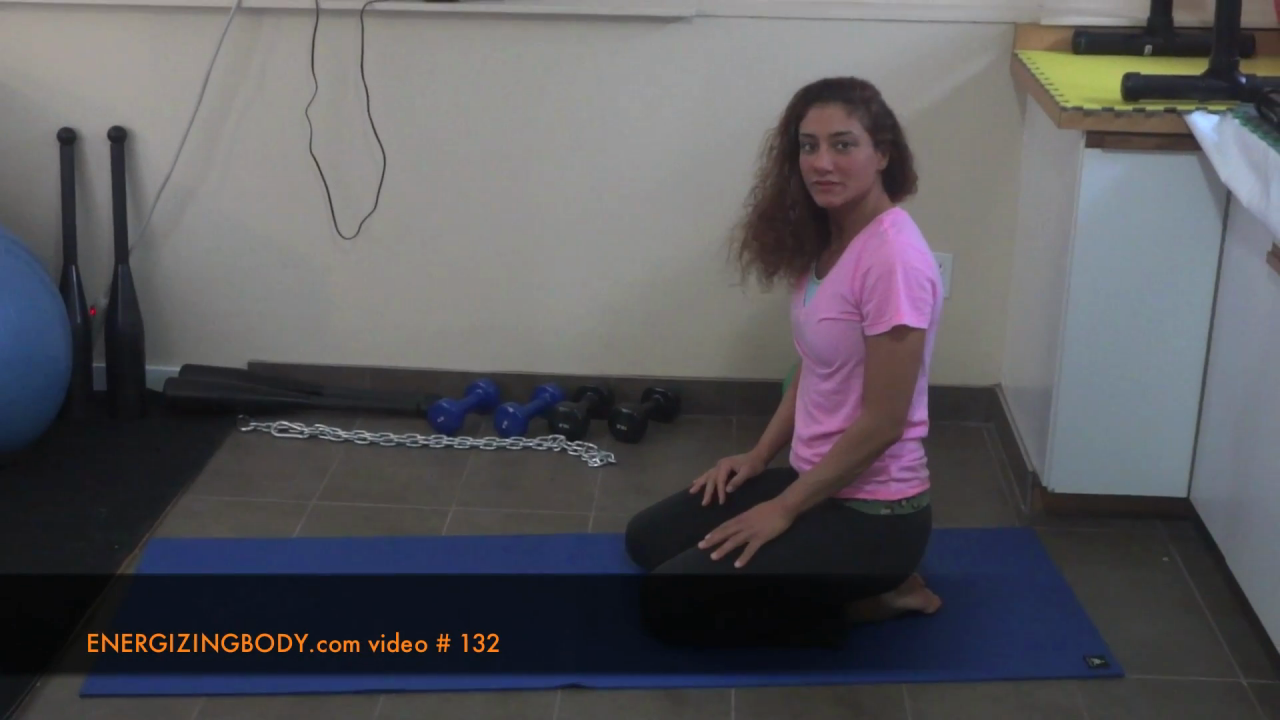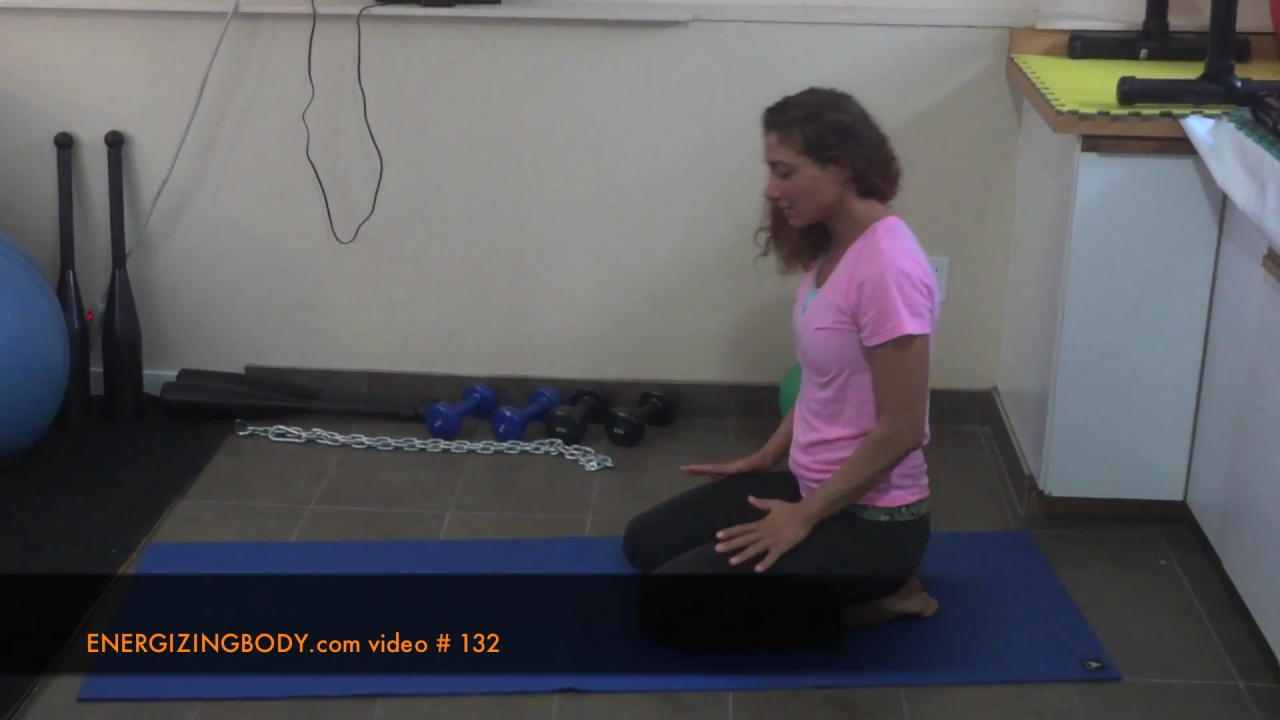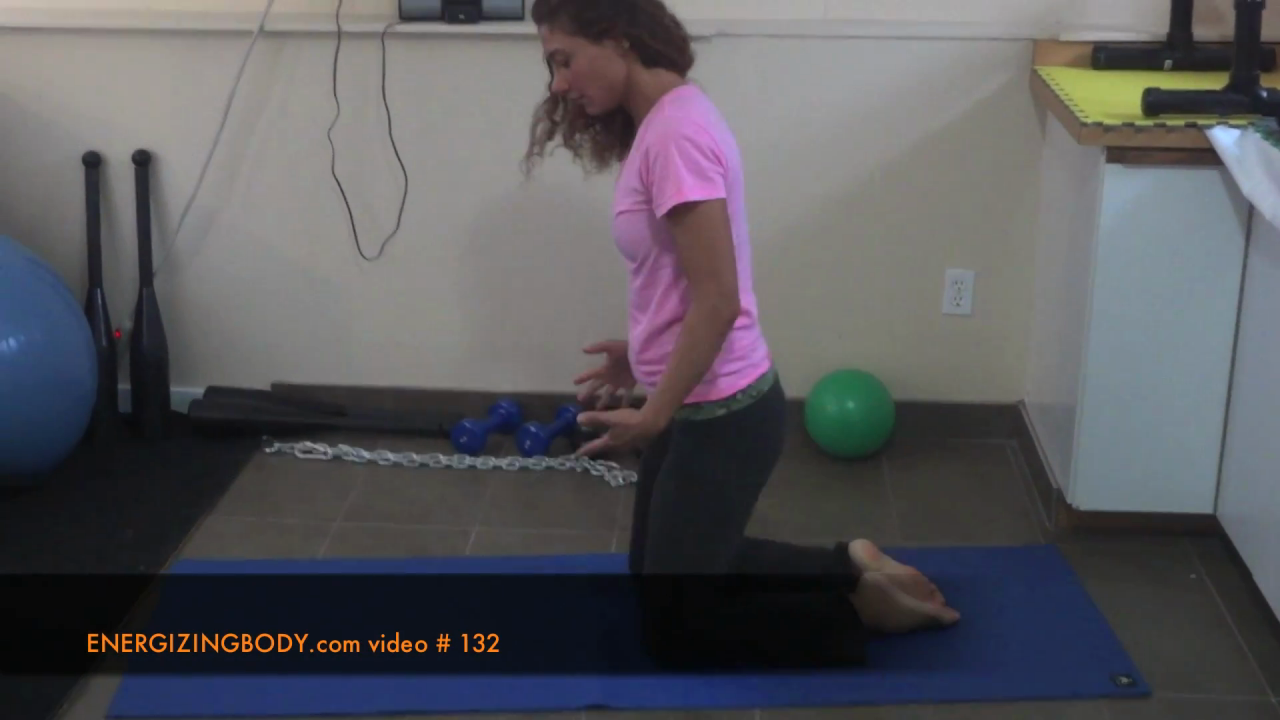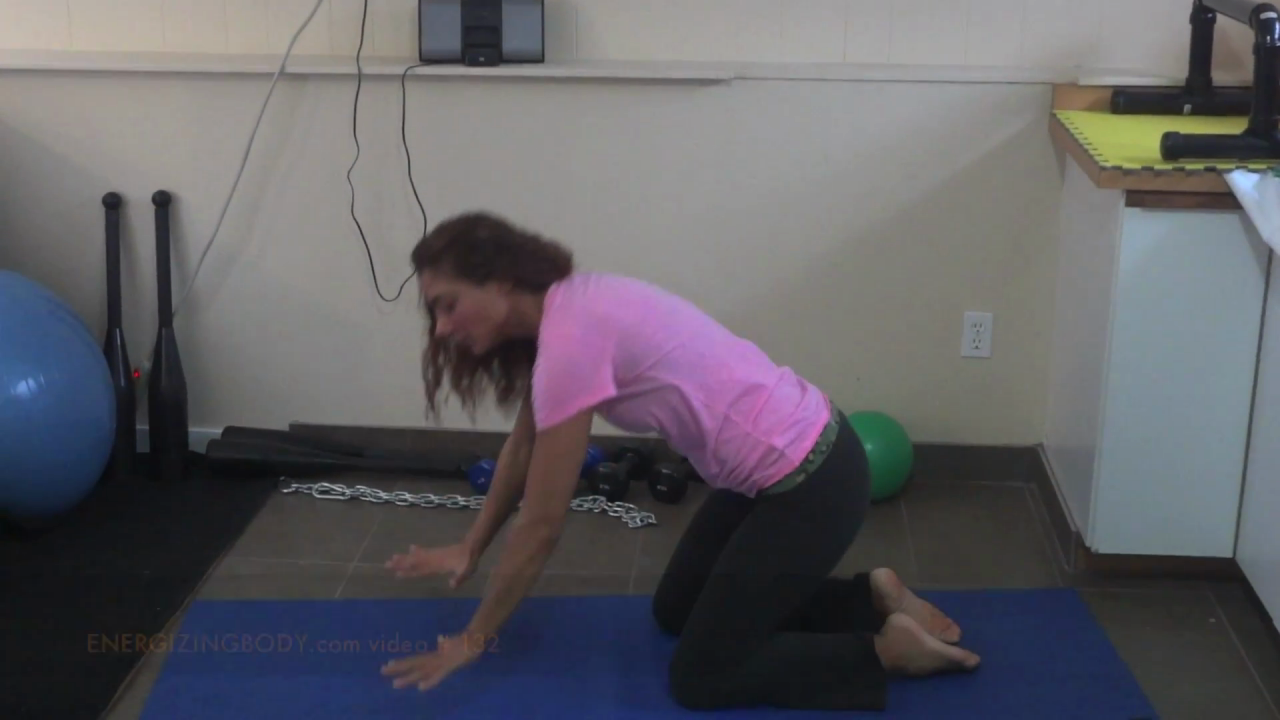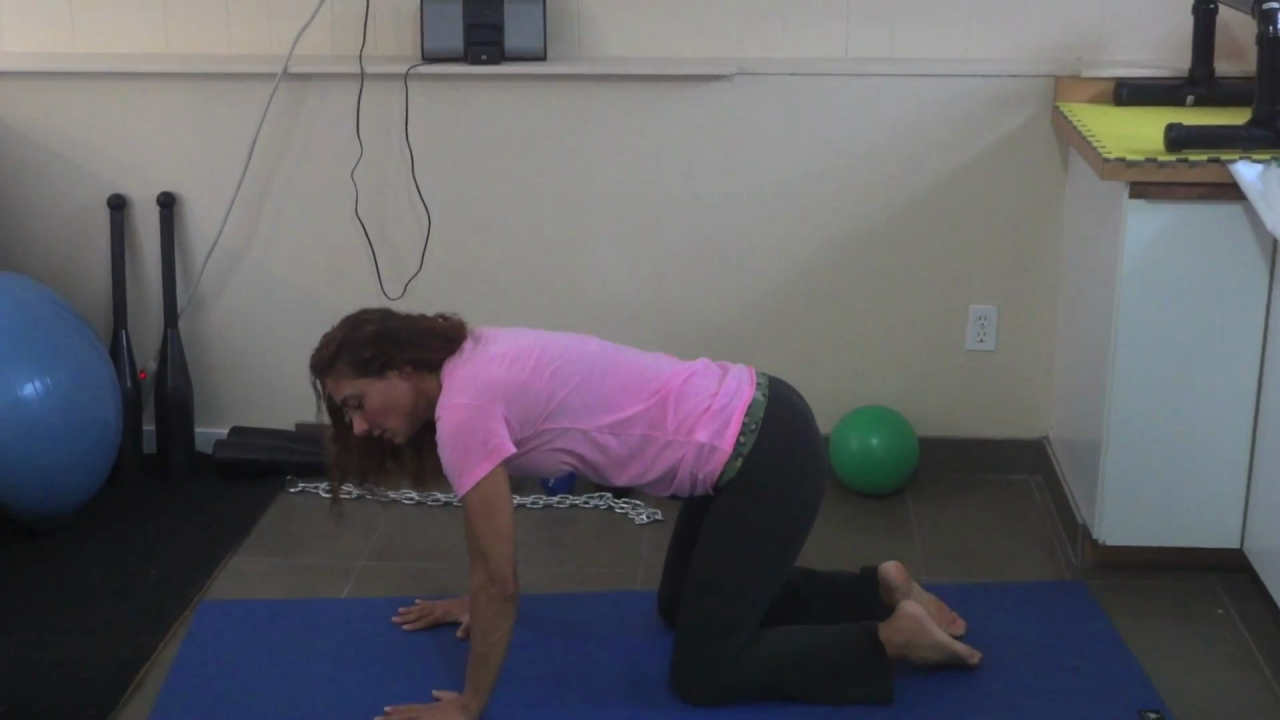
dt=1s
person 1, frame 1
left shoulder: (893, 259)
right shoulder: (826, 240)
left elbow: (883, 423)
left wrist: (785, 509)
right wrist: (758, 457)
left hip: (873, 512)
right hip: (821, 479)
left knee: (670, 604)
right knee: (648, 539)
left ankle: (873, 596)
right ankle: (858, 581)
person 1, frame 2
left shoulder: (887, 268)
right shoulder: (833, 247)
left elbow: (902, 432)
left wrist: (805, 518)
right wrist: (766, 457)
left hip: (871, 518)
right hip: (815, 484)
left knee: (668, 606)
right knee: (645, 542)
left ankle: (867, 595)
right ankle: (843, 581)
person 1, frame 3
left shoulder: (676, 135)
right shoulder: (664, 122)
left elbow: (717, 303)
left wrist: (654, 413)
right wrist: (640, 353)
left hip: (718, 413)
right hip: (696, 401)
left knee: (676, 632)
right knee: (657, 570)
left ankle: (860, 606)
right ankle: (849, 565)
person 1, frame 4
left shoulder: (571, 338)
right shoulder: (567, 308)
left elbow: (543, 522)
right elbow: (523, 446)
left wrist: (471, 642)
right wrist: (468, 550)
left hip: (810, 483)
right hip: (778, 465)
left knee: (700, 678)
right knee: (674, 612)
left ankle: (887, 647)
right ankle: (868, 598)
person 1, frame 5
left shoulder: (462, 411)
right shoulder: (472, 362)
left elbow: (499, 582)
right wrist: (476, 603)
left hip: (765, 459)
right hip: (750, 421)
right knee: (680, 608)
left ankle: (893, 636)
right ankle: (879, 590)
